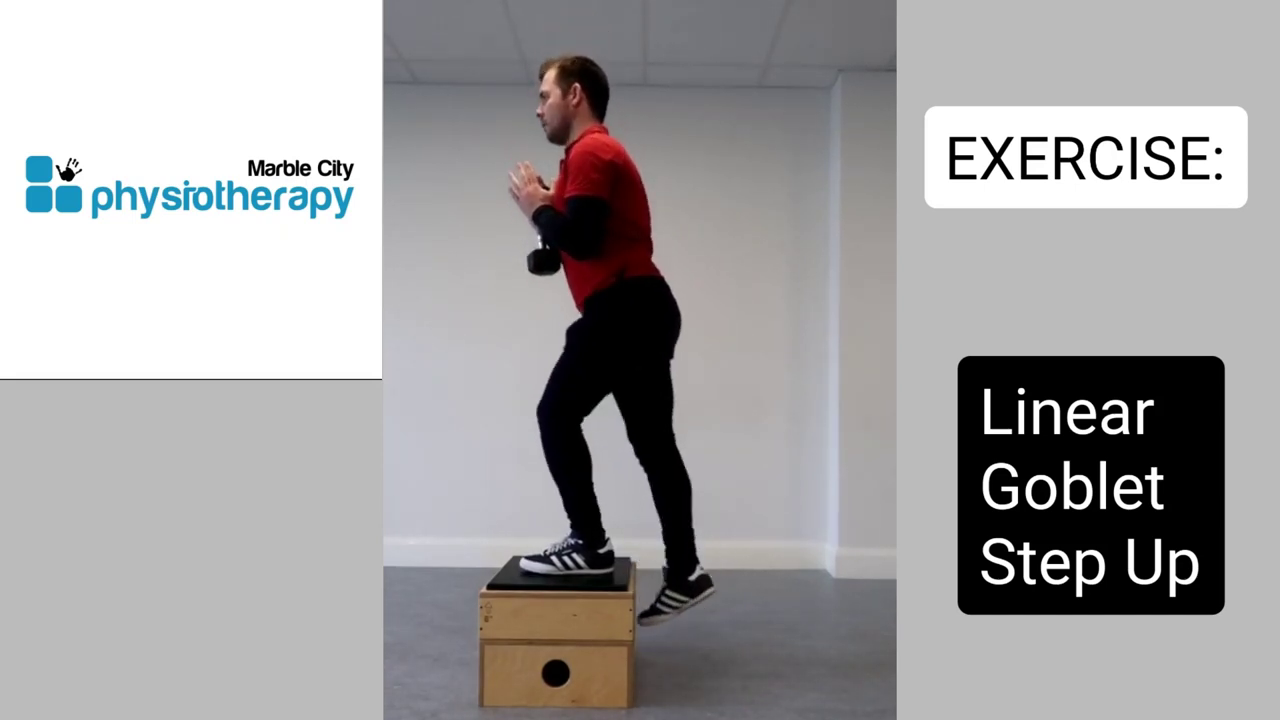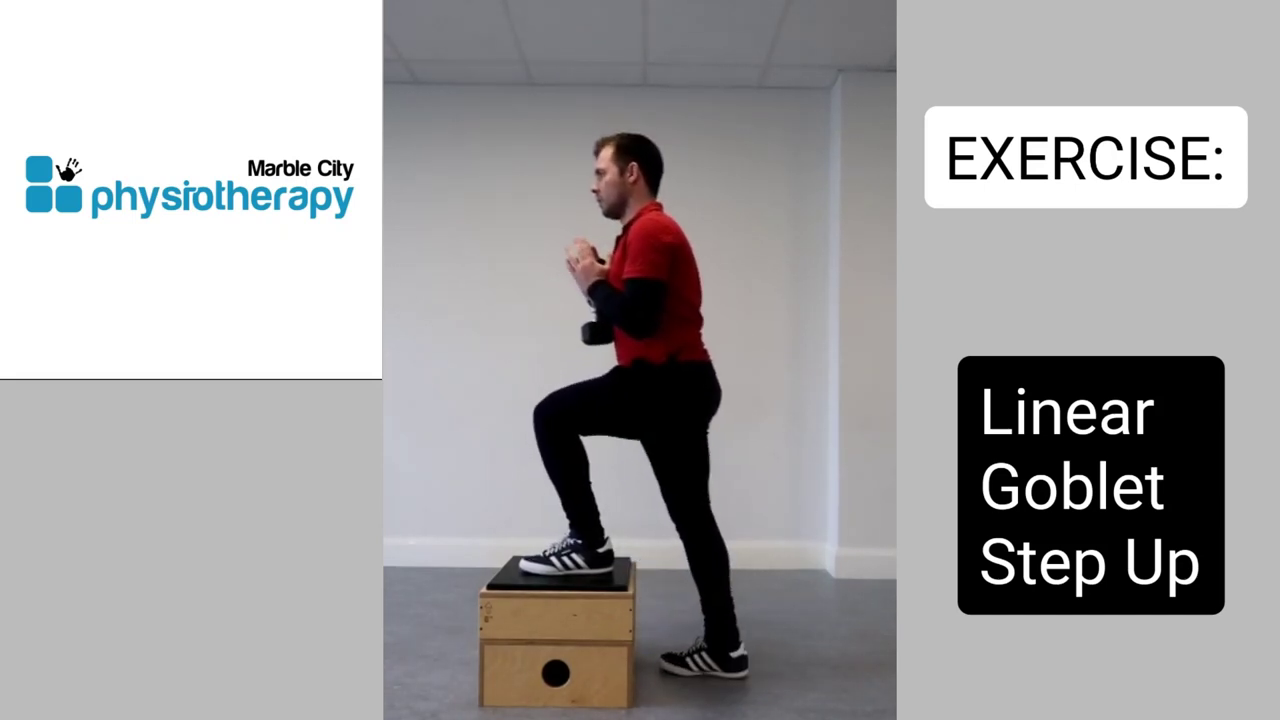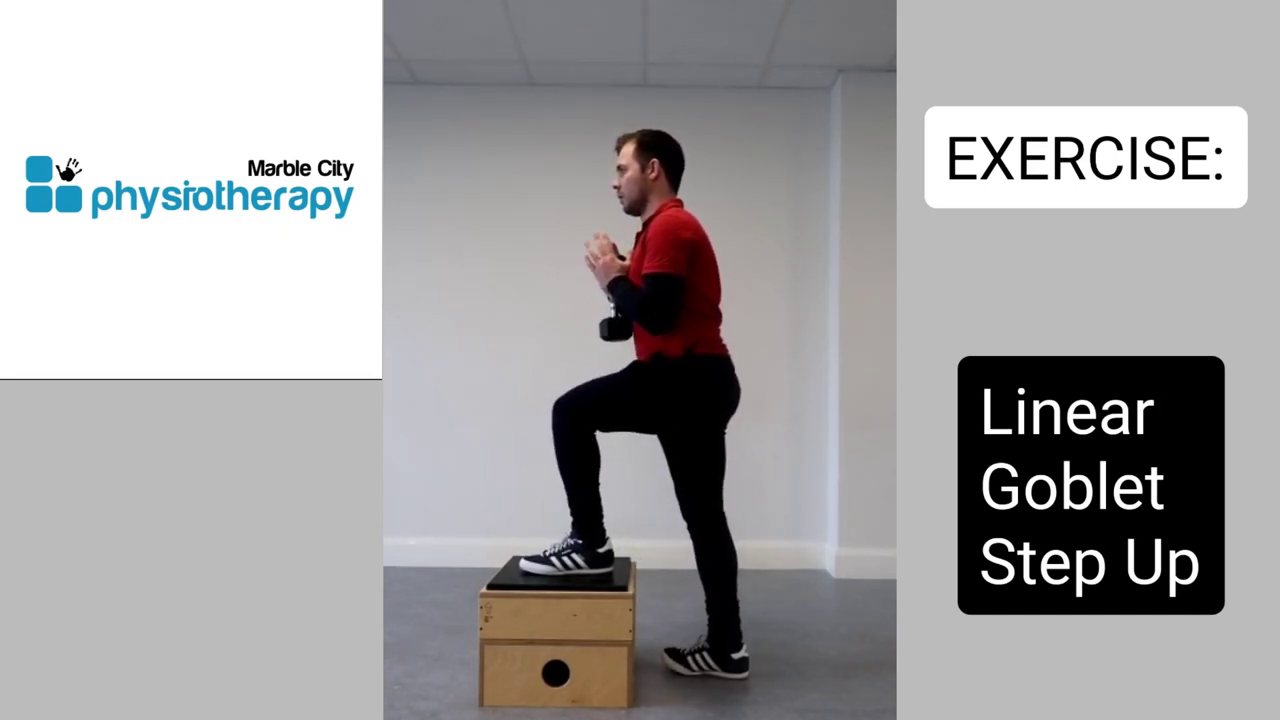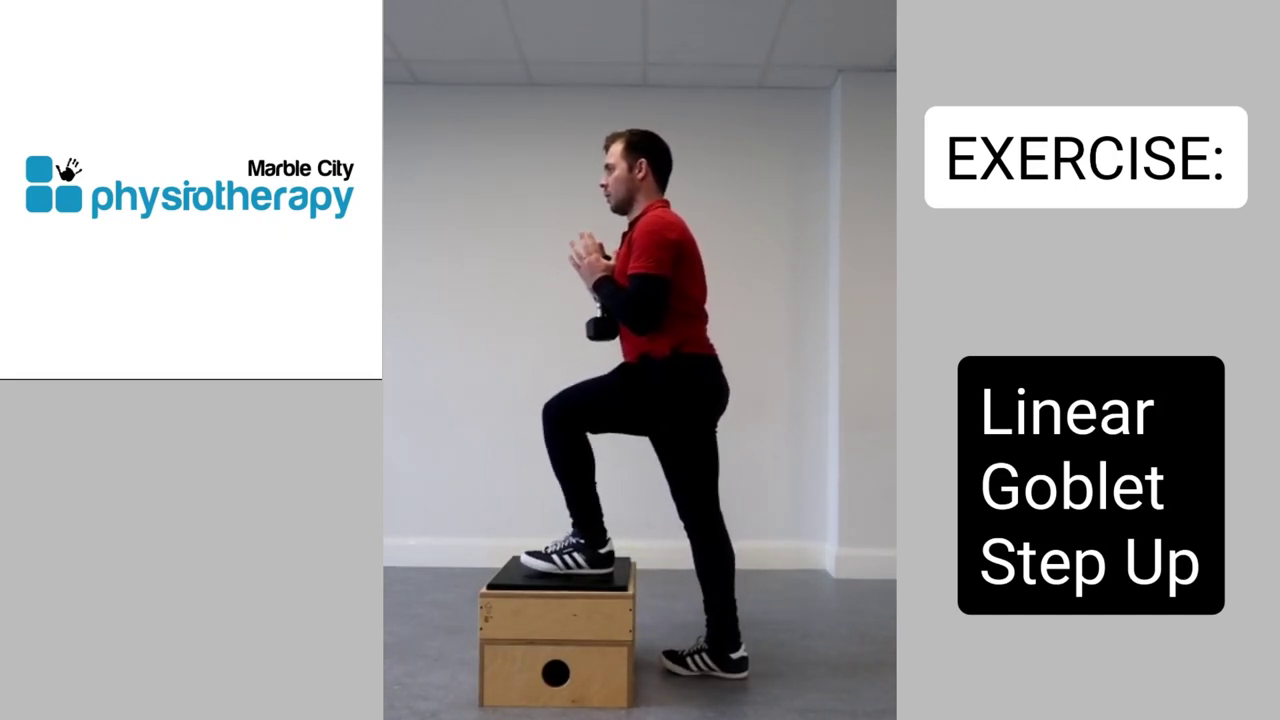
dt=0.5s
person 1, frame 1
left shoulder: (590, 153)
right shoulder: (598, 153)
left elbow: (581, 239)
left wrist: (537, 208)
right wrist: (549, 207)
left hip: (625, 310)
right hip: (641, 310)
left knee: (557, 415)
right knee: (654, 444)
left ankle: (590, 546)
right ankle: (684, 573)
person 1, frame 2
left shoulder: (650, 231)
right shoulder: (644, 232)
left elbow: (638, 321)
left wrist: (591, 283)
right wrist: (602, 282)
left hip: (668, 384)
right hip: (678, 385)
left knee: (553, 416)
right knee: (691, 517)
left ankle: (587, 543)
right ankle: (723, 646)
person 1, frame 3
left shoulder: (670, 227)
right shoulder: (665, 228)
left elbow: (657, 315)
left wrist: (612, 278)
right wrist: (622, 279)
left hip: (687, 381)
right hip: (698, 383)
left knee: (573, 413)
right knee: (703, 516)
left ankle: (588, 543)
right ankle: (725, 647)
person 1, frame 4
left shoulder: (656, 228)
right shoulder: (651, 229)
left elbow: (642, 317)
left wrist: (597, 277)
right wrist: (608, 278)
left hip: (675, 380)
right hip: (687, 382)
left knee: (563, 415)
right knee: (700, 515)
left ankle: (590, 543)
right ankle: (724, 646)
